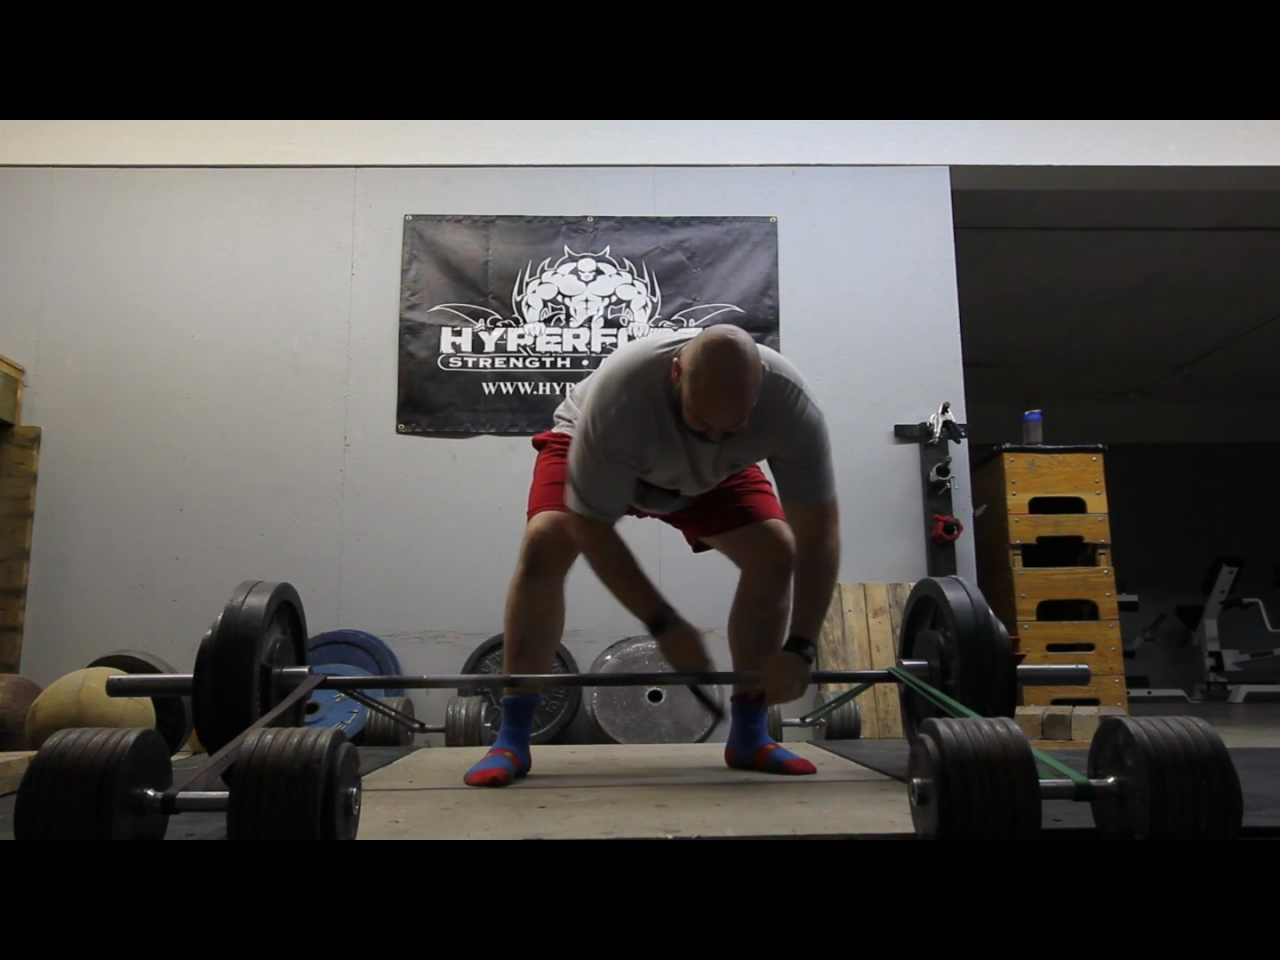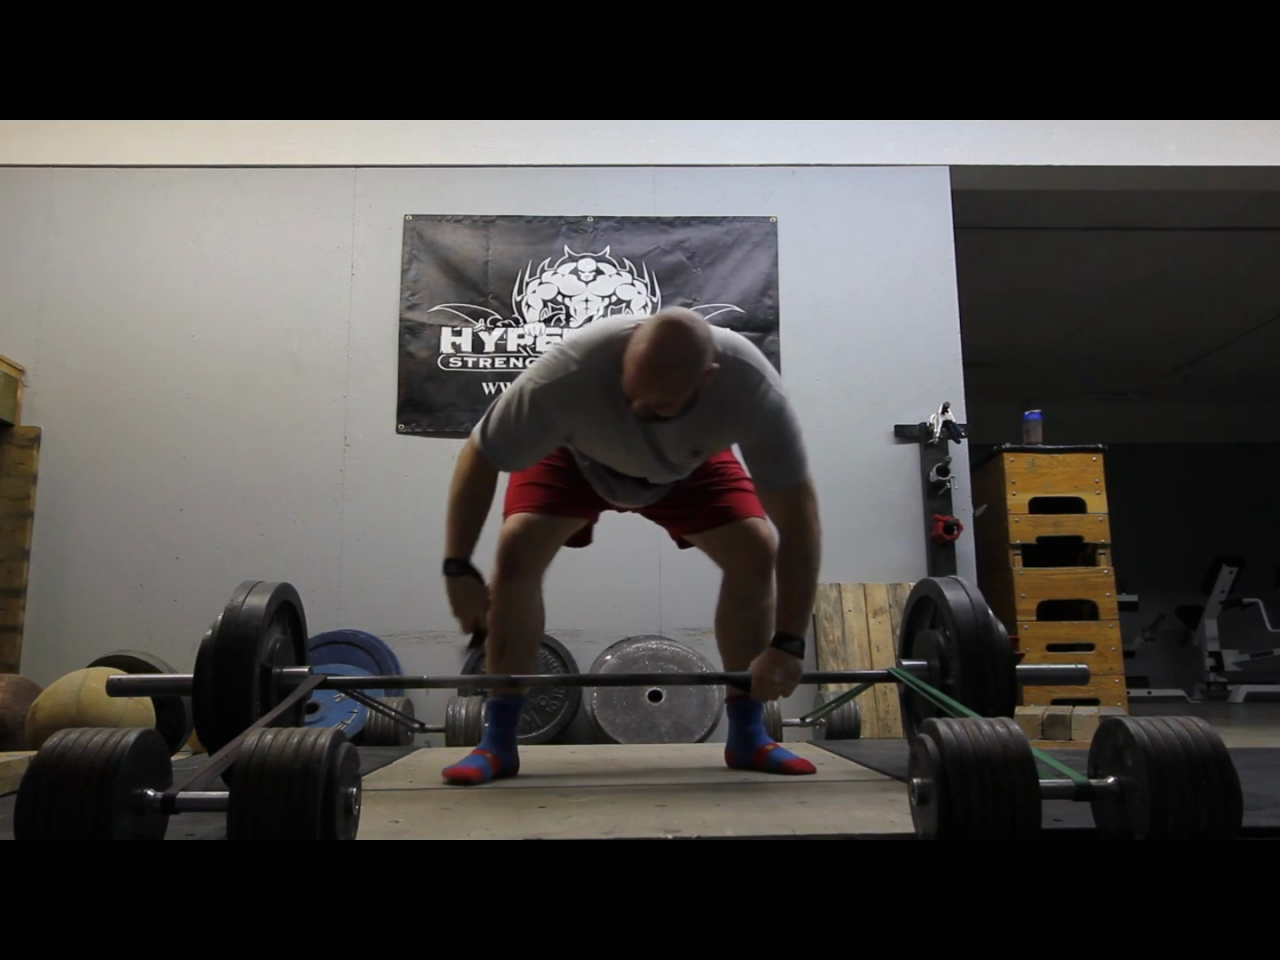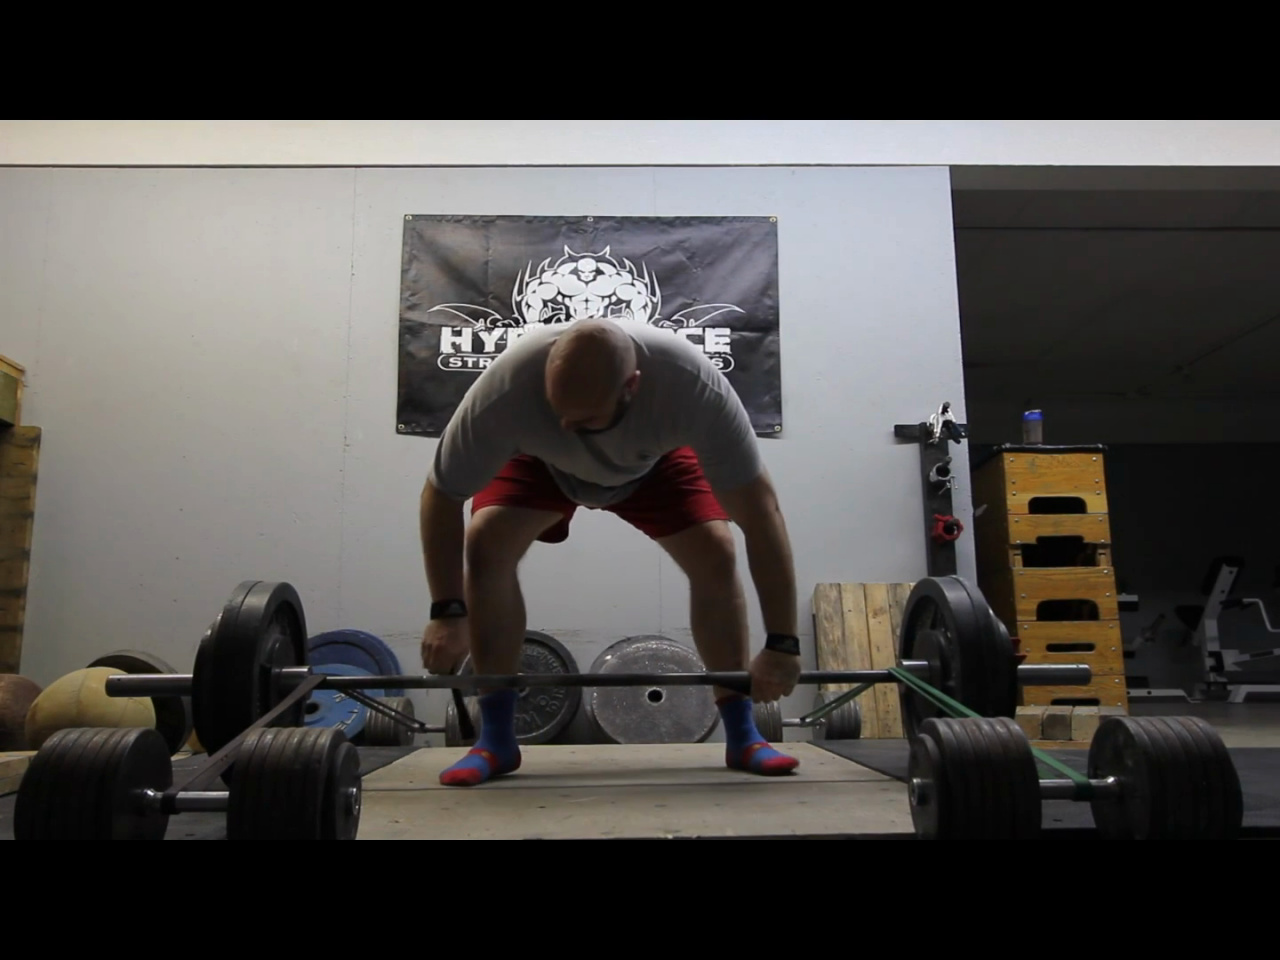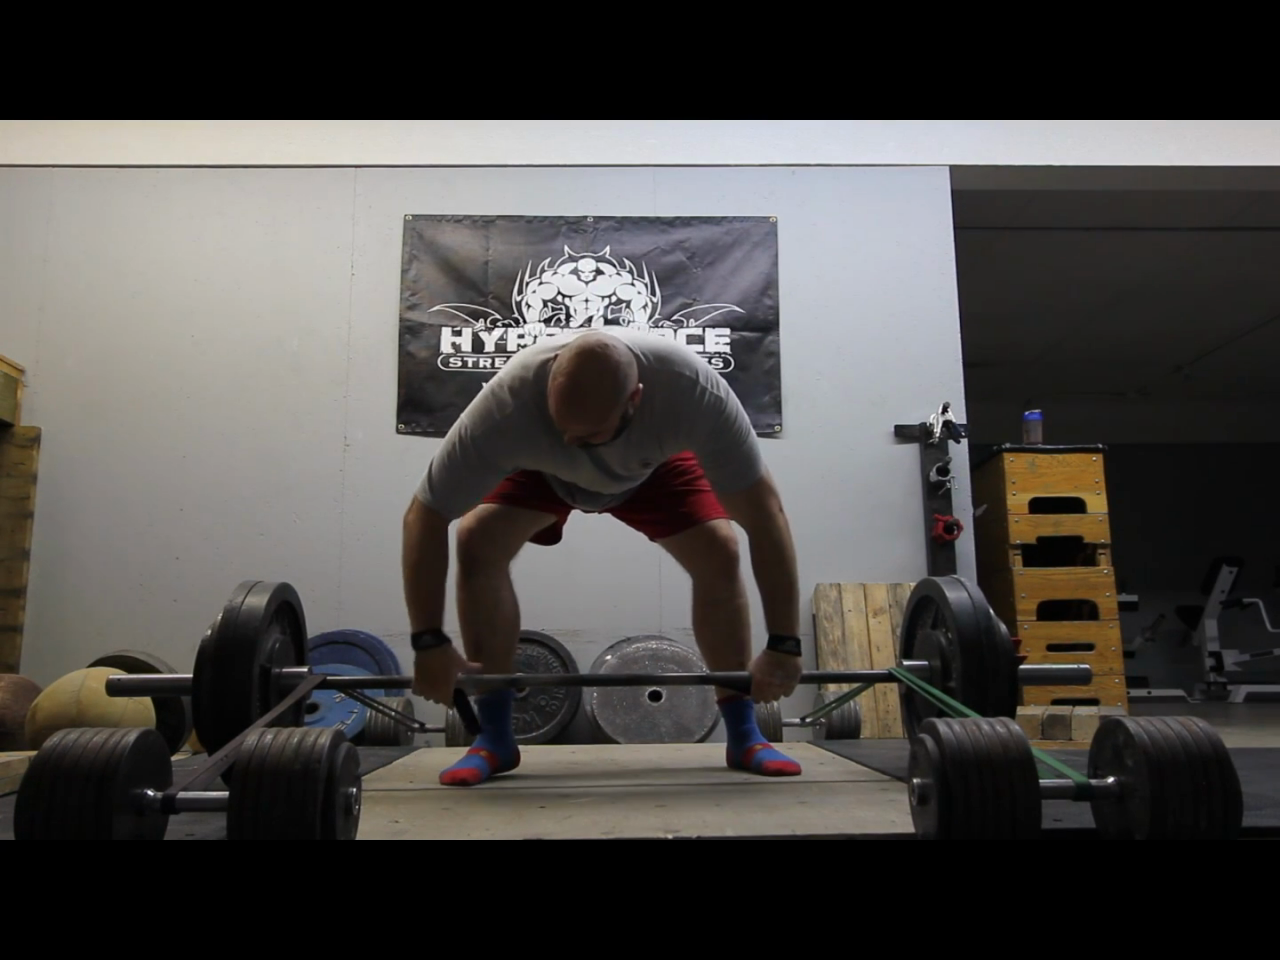
dt=0.5s
person 1, frame 1
left shoulder: (791, 403)
right shoulder: (622, 392)
left elbow: (817, 534)
right elbow: (590, 526)
left wrist: (799, 648)
right wrist: (663, 625)
right hip: (592, 446)
left knee: (776, 552)
right knee: (544, 545)
left ankle: (748, 734)
right ankle: (512, 737)
person 1, frame 2
left shoulder: (753, 386)
right shoulder: (572, 371)
left elbow: (798, 515)
right elbow: (480, 457)
left wrist: (788, 645)
right wrist: (459, 568)
left hip: (690, 465)
right hip: (575, 455)
left knee: (755, 550)
right knee: (519, 548)
left ankle: (746, 735)
right ankle: (499, 740)
person 1, frame 3
left shoulder: (693, 386)
right shoulder: (507, 388)
left elbow: (758, 509)
right elbow: (441, 495)
left wrist: (781, 643)
right wrist: (448, 611)
left hip: (655, 458)
right hip: (540, 459)
left knee: (716, 555)
right knee: (486, 544)
left ankle: (742, 735)
right ankle: (496, 738)
person 1, frame 4
left shoulder: (694, 392)
right shoulder: (507, 406)
left elbow: (764, 512)
right elbow: (425, 517)
left wrist: (784, 645)
right wrist: (429, 642)
left hip: (653, 463)
right hip: (535, 467)
left knee: (719, 554)
right knee: (478, 545)
left ankle: (743, 734)
right ankle: (494, 737)
